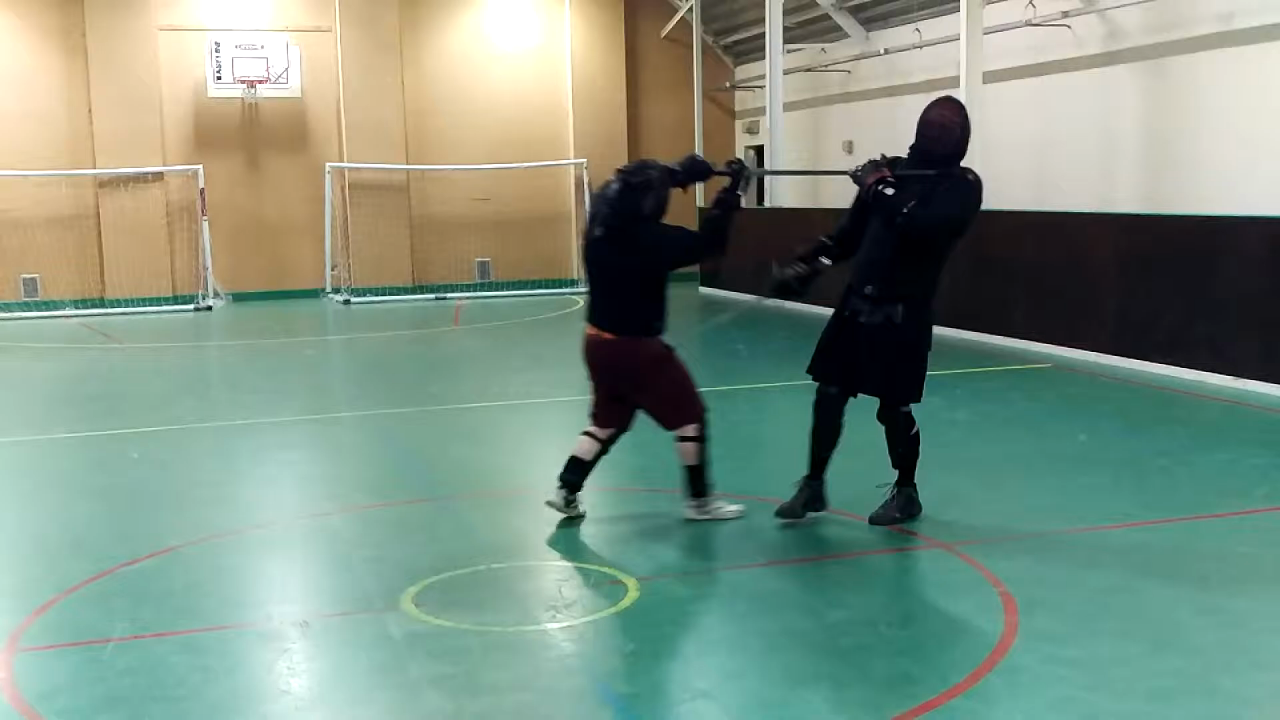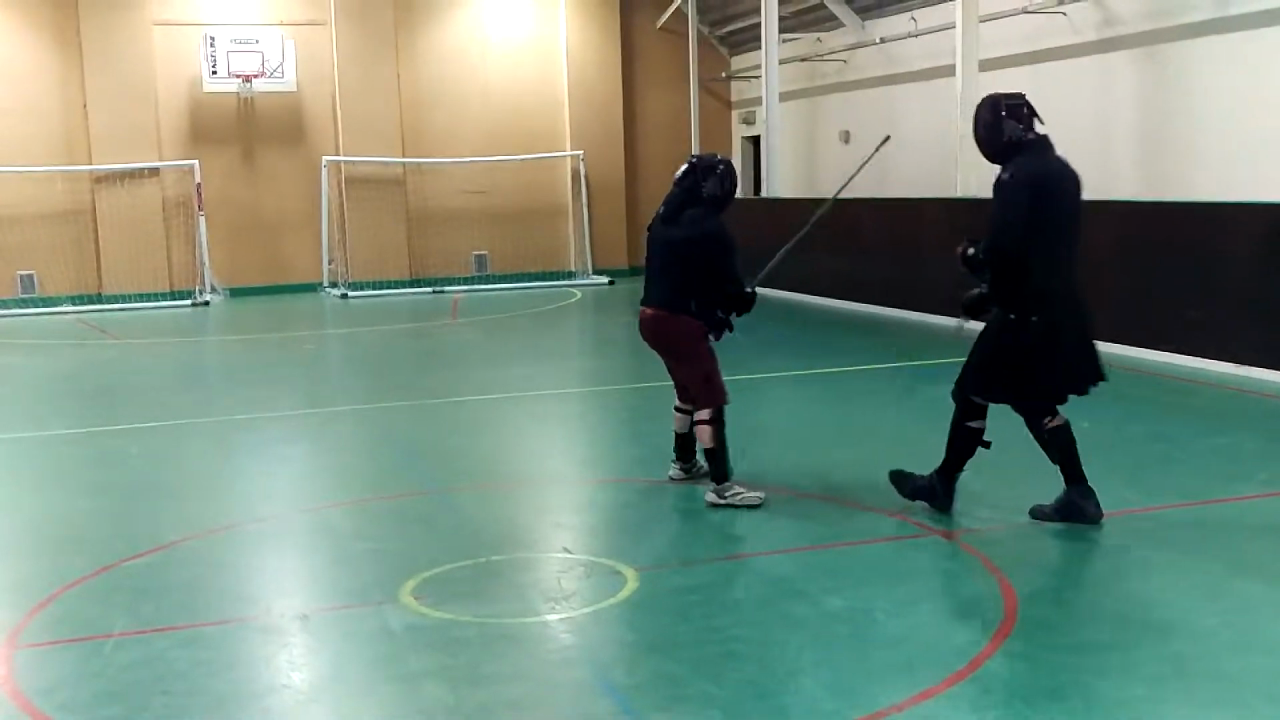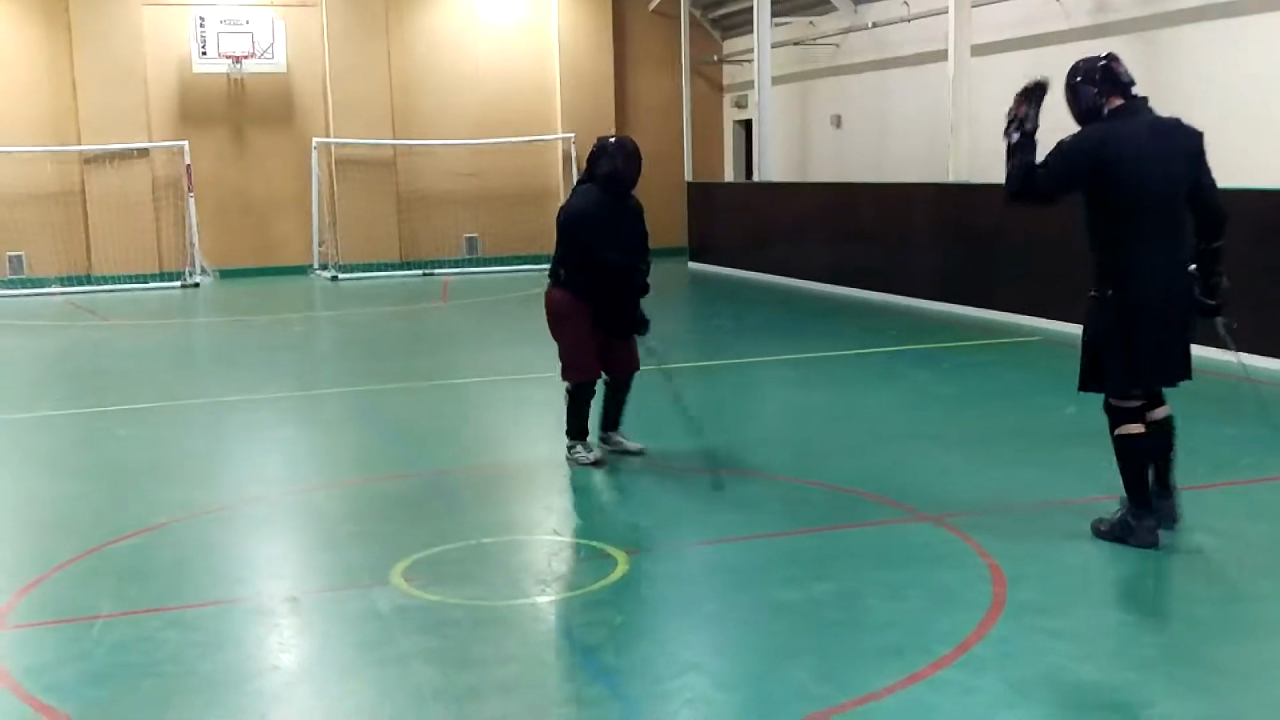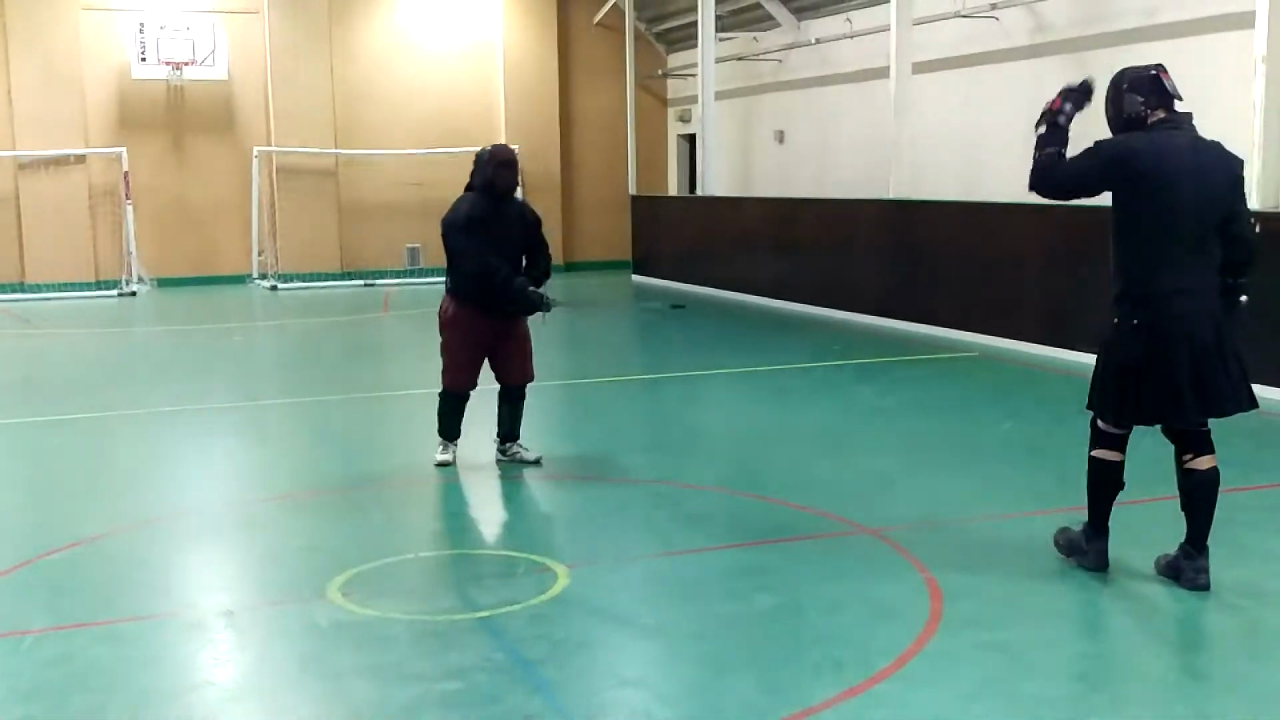
dt=0.7s
person 1, frame 1
left shoulder: (962, 185)
right shoulder: (890, 170)
left elbow: (925, 231)
right elbow: (851, 232)
left wrist: (884, 192)
right wrist: (805, 266)
left hip: (903, 313)
right hip: (859, 302)
left knee: (893, 406)
right knee: (829, 393)
left ankle: (905, 493)
right ankle: (813, 486)
person 1, frame 2
left shoulder: (1019, 175)
right shoulder: (1055, 168)
left elbow: (1004, 249)
left wrist: (971, 254)
right wrist: (992, 290)
left hip: (1027, 313)
right hip: (1056, 309)
left knee: (971, 395)
right knee: (1036, 402)
left ankle: (942, 484)
right ankle: (1079, 495)
person 1, frame 3
left shoulder: (1095, 145)
right shoulder: (1182, 136)
left elbow: (1023, 189)
right elbow: (1211, 217)
left wrist: (1021, 124)
right wrist: (1210, 280)
left hip: (1124, 293)
right hip: (1175, 289)
left knee: (1123, 402)
right knee: (1149, 390)
left ankle: (1140, 517)
right ankle: (1162, 495)
person 1, frame 4
left shoulder: (1130, 152)
right shoulder: (1223, 161)
left elbow: (1048, 181)
right elbow: (1240, 249)
left wrist: (1057, 116)
right wrist: (1220, 309)
left hip: (1146, 319)
right hip: (1203, 320)
left knee: (1110, 427)
right knee: (1193, 435)
left ankle: (1094, 539)
right ankle: (1194, 556)
person 2, frame 1
left shoulder: (599, 221)
right shoulder: (656, 240)
left elbow: (610, 190)
right elbow: (708, 242)
left wrist: (680, 171)
right wrist: (732, 193)
left hip: (598, 342)
right hip: (638, 346)
left knee: (607, 422)
right knee: (689, 417)
left ankle: (567, 492)
right ankle: (700, 501)
person 2, frame 2
left shoulder: (665, 218)
right shoulder: (709, 228)
right elbow: (726, 286)
left wrist: (713, 311)
right wrist: (745, 300)
left hip: (654, 315)
right hip: (679, 321)
left knee: (691, 391)
right knee: (710, 399)
left ankle: (683, 462)
right ankle: (721, 485)
person 2, frame 3
left shoulder: (629, 205)
right shoulder: (583, 206)
left elbow: (638, 255)
right elbow: (596, 266)
left wrist: (634, 293)
right wrist: (626, 306)
left hip: (608, 301)
right hip: (572, 299)
left knee: (623, 368)
right knee: (583, 374)
left ankle: (610, 431)
right ankle: (576, 441)
person 2, frame 4
left shoulder: (521, 212)
right shoulder: (463, 214)
left elbow: (539, 256)
right elbow: (477, 265)
left wrist: (529, 287)
right wrist: (519, 289)
left hip: (509, 311)
right hip: (466, 309)
left knee: (516, 381)
right knee: (457, 383)
left ankle: (508, 443)
right ankle: (447, 442)
